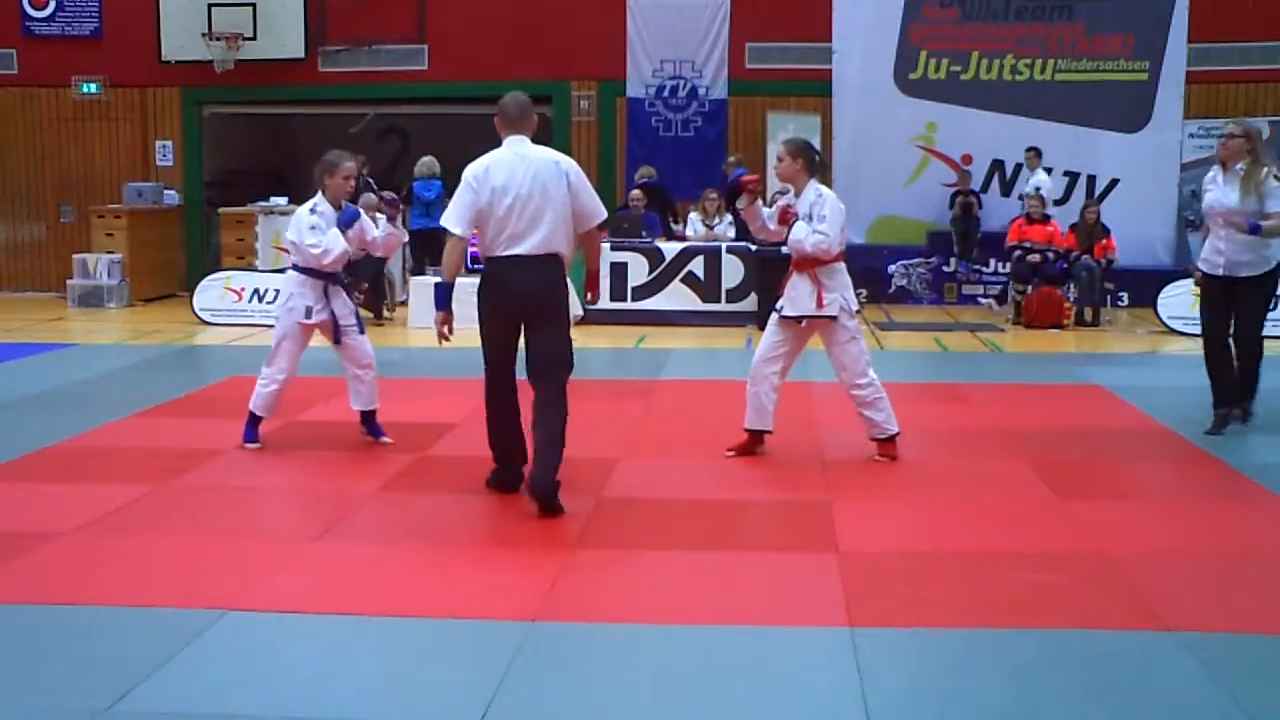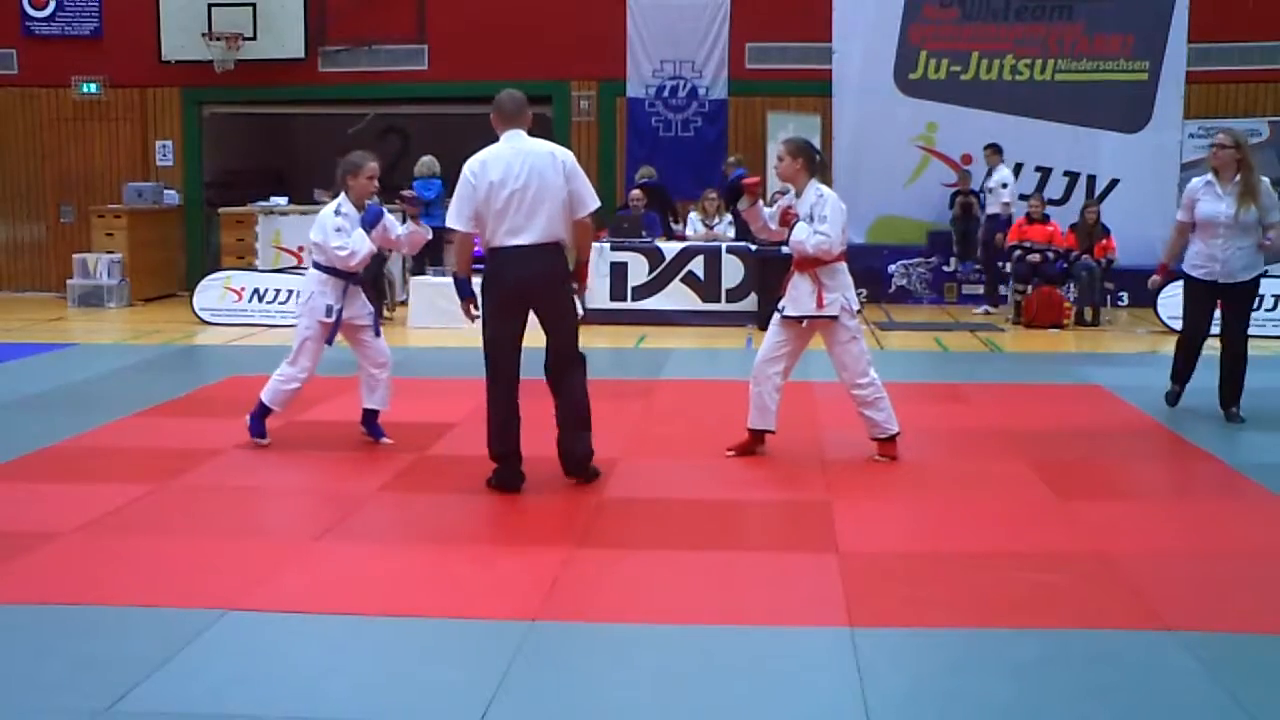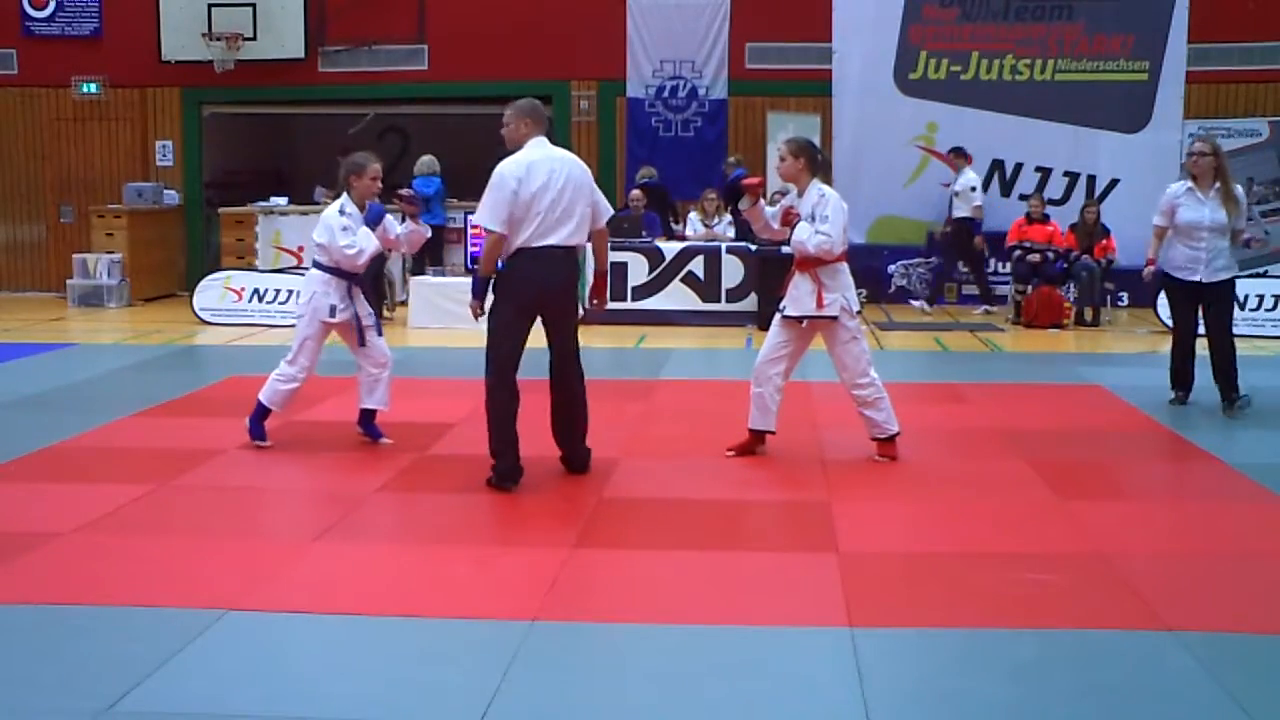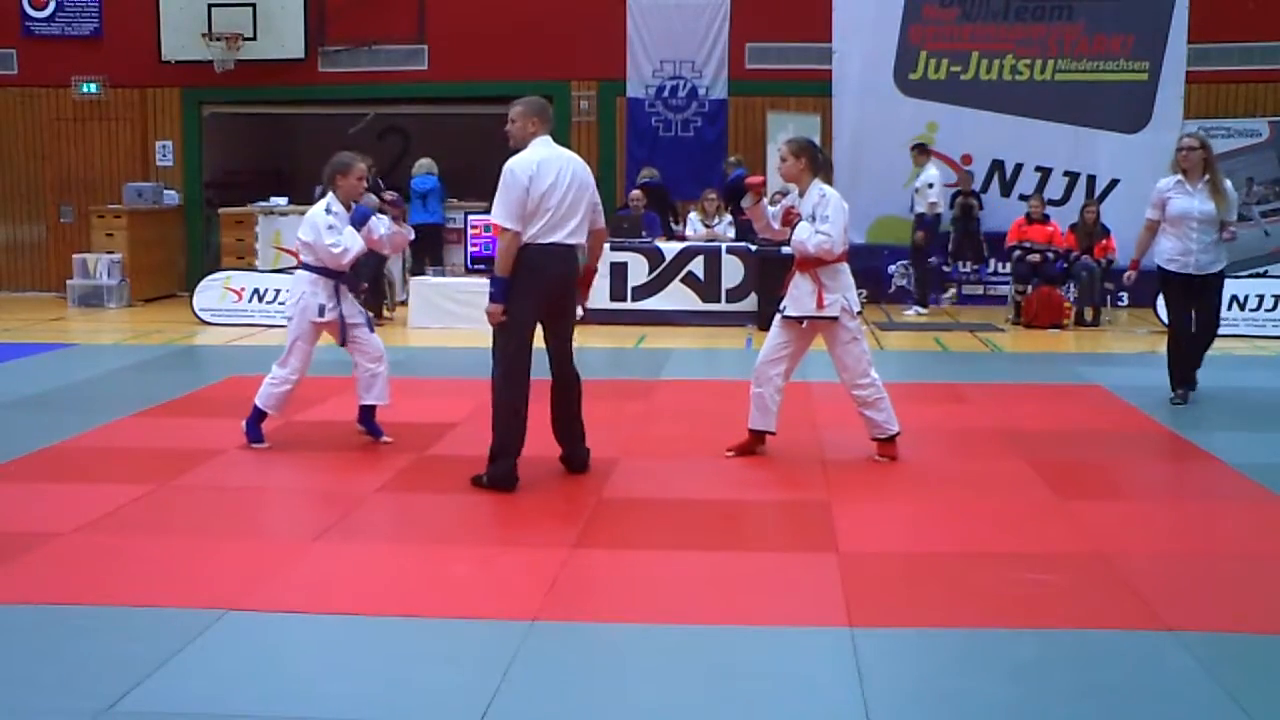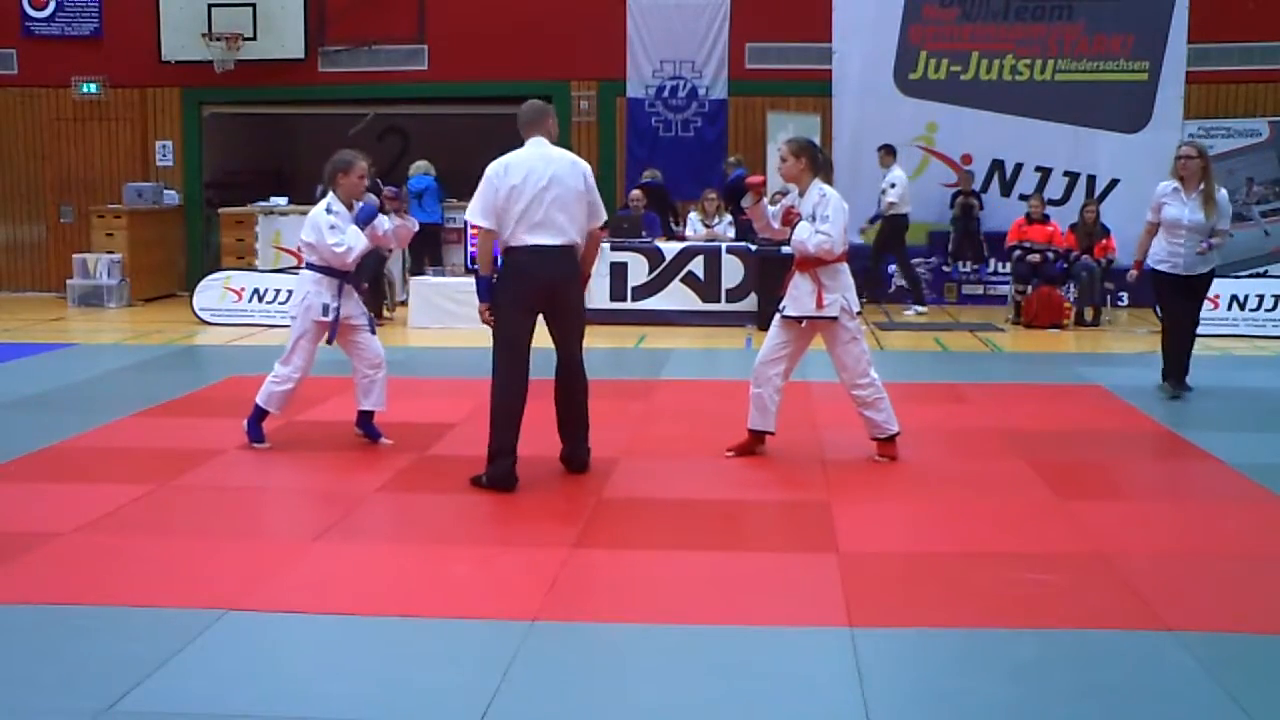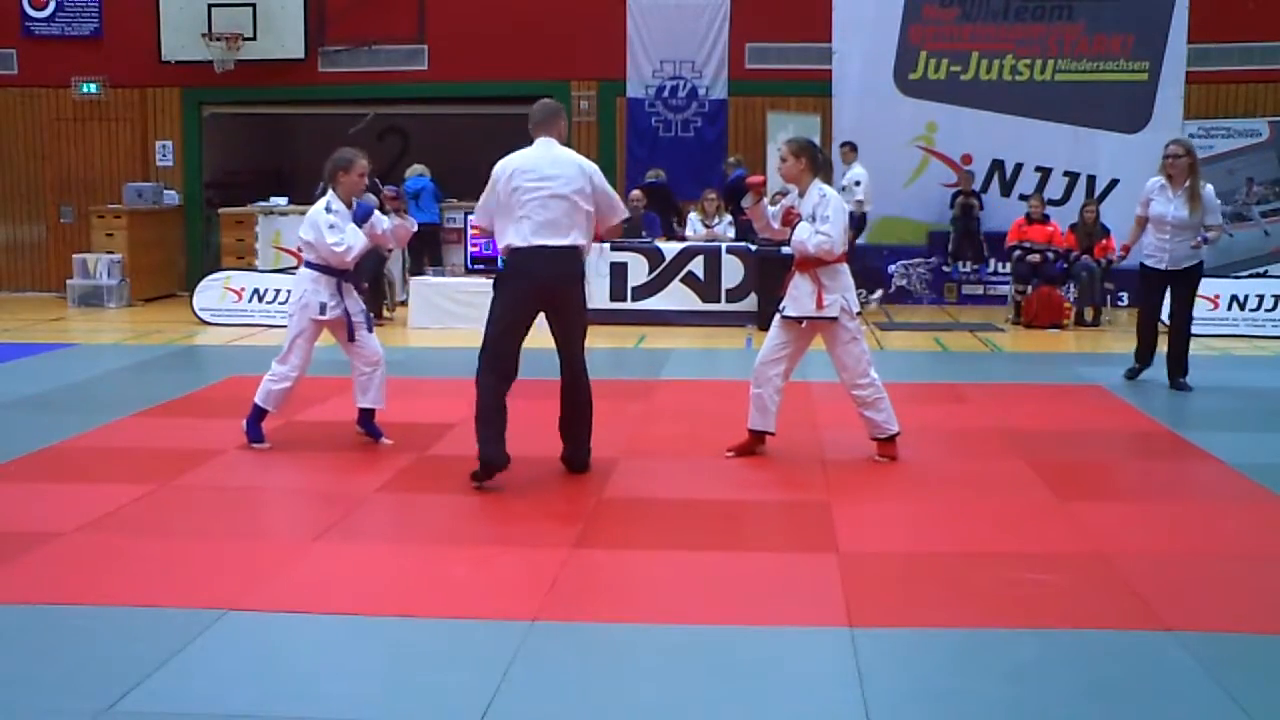
dt=0.3s
person 1, frame 1
left shoulder: (480, 170)
right shoulder: (562, 165)
left elbow: (458, 239)
right elbow: (590, 232)
left wrist: (444, 299)
right wrist: (593, 276)
left hip: (499, 279)
right hip: (546, 278)
left knee: (500, 377)
right knee: (550, 381)
left ankle: (509, 469)
right ankle: (543, 472)
person 1, frame 2
left shoulder: (478, 165)
right shoulder: (559, 156)
left elbow: (463, 235)
right elbow: (583, 221)
left wrist: (463, 285)
right wrist: (581, 267)
left hip: (502, 270)
right hip: (549, 265)
left knee: (502, 372)
right knee: (566, 362)
left ankle: (508, 468)
right ankle: (577, 455)
person 1, frame 3
left shoulder: (511, 167)
right shoulder: (576, 165)
left elbow: (496, 237)
right elbow: (600, 228)
left wrist: (480, 287)
right wrist: (600, 278)
left hip: (524, 270)
right hip: (564, 269)
left knee: (501, 368)
right knee: (566, 362)
left ankle: (506, 464)
right ankle: (575, 453)
person 1, frame 4
left shoulder: (520, 165)
right shoulder: (579, 165)
left elbow: (510, 235)
right elbow: (598, 230)
left wrist: (497, 292)
right wrist: (585, 276)
left hip: (530, 267)
right hip: (565, 267)
left knee: (511, 369)
right knee: (562, 360)
left ankle: (502, 469)
right ankle: (575, 453)
person 1, frame 5
left shoulder: (501, 167)
right shoulder: (576, 165)
left elbow: (485, 234)
right elbow: (594, 232)
left wrist: (485, 290)
right wrist: (581, 274)
left hip: (520, 267)
right hip: (564, 267)
left knee: (510, 369)
right knee: (570, 361)
left ankle: (502, 469)
right ankle: (576, 453)
person 1, frame 6
left shoulder: (507, 166)
right shoulder: (584, 167)
left elbow: (484, 223)
right elbow: (614, 223)
left hip: (521, 268)
right hip: (566, 268)
left knee: (496, 363)
right knee: (572, 362)
left ankle: (492, 452)
right ankle: (577, 453)
person 2, frame 1
left shoulder: (824, 199)
right shoulder: (790, 201)
left elbow: (826, 245)
right elbow: (764, 230)
left wrist: (793, 226)
right wrist: (750, 200)
left hip: (828, 292)
right hip: (797, 290)
left knee: (856, 372)
right knee: (764, 364)
left ankle: (885, 437)
right ankle: (755, 436)
person 2, frame 2
left shoulder: (825, 199)
right shoulder: (791, 201)
left elbow: (828, 246)
right elbow: (765, 229)
left wrist: (795, 226)
right wrist: (751, 201)
left hip: (830, 291)
right hip: (799, 289)
left knee: (857, 371)
right knee: (766, 364)
left ankle: (886, 436)
right ankle: (756, 436)
person 2, frame 3
left shoulder: (827, 198)
right shoulder: (794, 200)
left elbow: (829, 246)
right elbow: (767, 229)
left wrist: (797, 226)
right wrist: (752, 201)
left hip: (831, 291)
right hip: (801, 290)
left knee: (857, 372)
right knee: (768, 364)
left ankle: (886, 436)
right ankle: (757, 436)
person 2, frame 4
left shoulder: (828, 199)
right shoulder: (795, 200)
left elbow: (830, 246)
right elbow: (768, 228)
left wrist: (797, 226)
right wrist: (755, 200)
left hip: (831, 291)
right hip: (801, 289)
left knee: (857, 372)
right knee: (768, 364)
left ankle: (886, 436)
right ankle: (757, 436)
person 2, frame 5
left shoulder: (828, 198)
right shoulder: (795, 200)
left elbow: (830, 246)
right elbow: (768, 228)
left wrist: (797, 226)
right wrist: (755, 199)
left hip: (831, 291)
right hip: (801, 289)
left knee: (857, 371)
right knee: (767, 364)
left ankle: (886, 436)
right ankle: (756, 436)
person 2, frame 6
left shoulder: (828, 199)
right shoulder: (795, 200)
left elbow: (829, 247)
right elbow: (768, 227)
left wrist: (797, 227)
right wrist: (756, 199)
left hip: (830, 292)
right hip: (801, 289)
left knee: (857, 372)
right knee: (768, 364)
left ankle: (886, 436)
right ankle: (756, 436)
person 3, frame 1
left shoulder: (352, 214)
right shoulder: (307, 214)
left elbow: (379, 247)
right elbow: (318, 255)
right wrist: (341, 230)
left hip: (333, 294)
right hip: (301, 293)
left knee: (362, 358)
right knee: (279, 366)
left ankle: (369, 421)
right ankle: (251, 425)
person 3, frame 2
left shoulder: (374, 213)
right shoulder: (331, 215)
left elbow: (406, 244)
right elbow: (345, 257)
left wrist: (415, 219)
right wrist: (366, 229)
left hip: (351, 293)
right hip: (322, 291)
left knee: (378, 357)
right knee: (300, 363)
left ankle: (370, 422)
right ankle: (258, 417)
person 3, frame 3
left shoulder: (372, 213)
right shoulder: (335, 215)
left elbow: (405, 244)
right elbow: (352, 257)
left wrist: (412, 217)
right wrist: (370, 227)
left hip: (349, 294)
right hip: (323, 292)
left knee: (377, 357)
right knee: (299, 363)
left ankle: (367, 421)
right ankle: (257, 419)
person 3, frame 4
left shoulder: (356, 213)
right shoulder: (320, 214)
left elbow: (389, 245)
right elbow: (337, 255)
right wrist: (355, 227)
left hip: (339, 293)
right hip: (312, 293)
left knee: (372, 352)
right knee: (292, 365)
left ankle: (367, 419)
right ankle: (253, 423)
person 3, frame 5
left shoulder: (359, 211)
right shoulder: (322, 214)
right elbow: (341, 255)
right wrist: (360, 226)
left hip: (344, 293)
right hip: (316, 293)
left knee: (372, 357)
right knee: (295, 365)
left ankle: (365, 423)
right ankle: (255, 422)
person 3, frame 6
left shoulder: (360, 209)
right shoulder: (322, 212)
left elbow: (394, 238)
right elbow: (341, 253)
right wrist: (359, 224)
left hip: (343, 291)
right hip: (315, 291)
left knee: (371, 355)
right knee: (292, 361)
left ankle: (366, 421)
right ankle: (254, 421)
person 4, frame 1
right shoulder: (1211, 179)
left wrist: (1252, 227)
right wrist: (1200, 266)
right hip: (1215, 269)
left knee: (1248, 338)
right knee: (1213, 336)
left ankle: (1244, 401)
right ankle: (1223, 405)
person 4, frame 2
right shoulder: (1197, 187)
right elbow: (1181, 232)
right wrist: (1162, 270)
left hip: (1243, 277)
right hip: (1199, 273)
left knee: (1234, 340)
right knee: (1192, 334)
left ankle: (1231, 404)
right ankle: (1177, 383)
person 4, frame 3
left shoulder: (1233, 195)
right shoulder: (1175, 193)
left elbow: (1236, 234)
right elbow: (1158, 235)
left wrist: (1249, 242)
right wrist: (1150, 263)
left hip: (1220, 276)
right hip: (1179, 276)
left knee: (1221, 334)
right knee: (1183, 334)
left ankle: (1231, 394)
right ankle: (1181, 389)
person 4, frame 4
left shoulder: (1223, 188)
right shoulder: (1165, 186)
left elbow: (1228, 226)
right elbow: (1149, 229)
left wrist: (1229, 234)
right wrist: (1134, 265)
left hip: (1211, 268)
right hip: (1173, 267)
left knee: (1208, 325)
right knee: (1179, 327)
left ankle: (1190, 370)
right ankle: (1180, 386)
person 4, frame 5
left shoulder: (1217, 196)
right shoulder: (1164, 190)
left elbow: (1221, 235)
right elbow: (1150, 230)
left wrist: (1210, 245)
right wrist: (1137, 264)
left hip: (1199, 271)
right hip: (1164, 267)
left knee: (1188, 323)
right knee: (1171, 322)
left ankle: (1179, 376)
right ankle: (1171, 379)
person 4, frame 6
left shoulder: (1204, 192)
right shoulder: (1153, 186)
left elbow: (1216, 231)
right elbow: (1140, 223)
left wrist: (1204, 239)
right wrist: (1126, 248)
left hip: (1187, 265)
right hip: (1152, 262)
left knee: (1181, 319)
right knee: (1147, 314)
left ankle: (1177, 375)
right ankle: (1142, 360)
